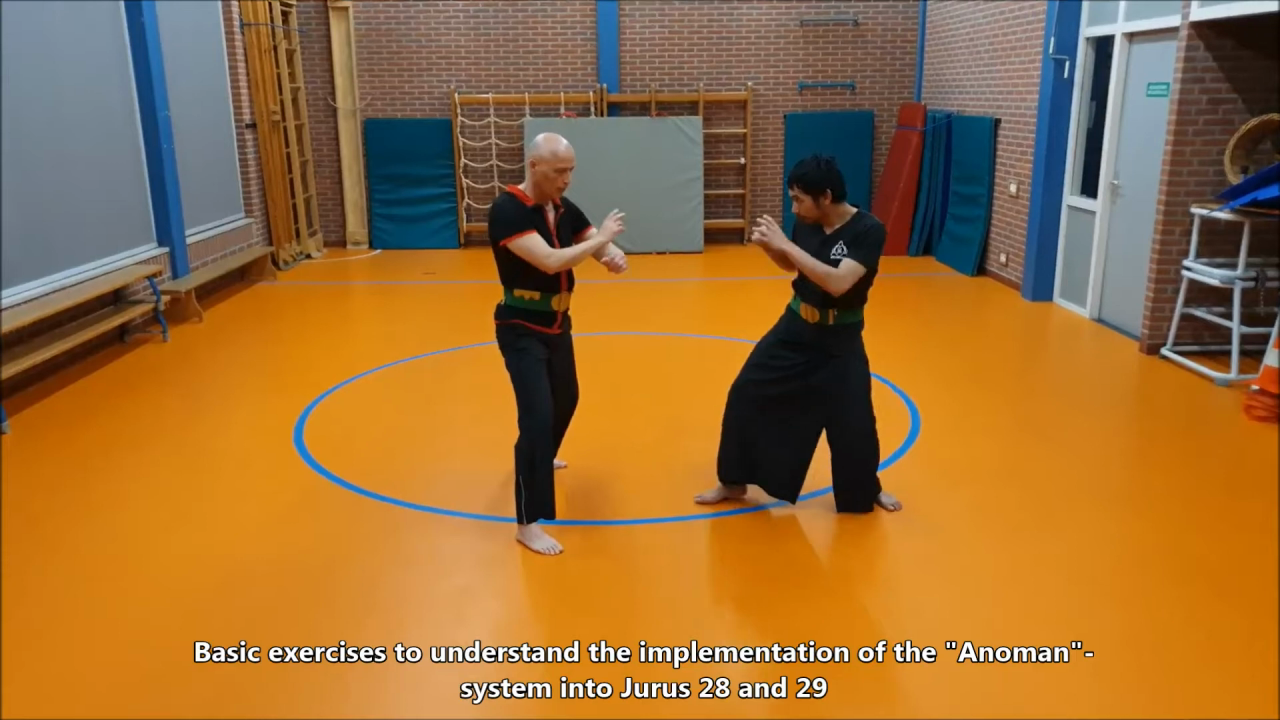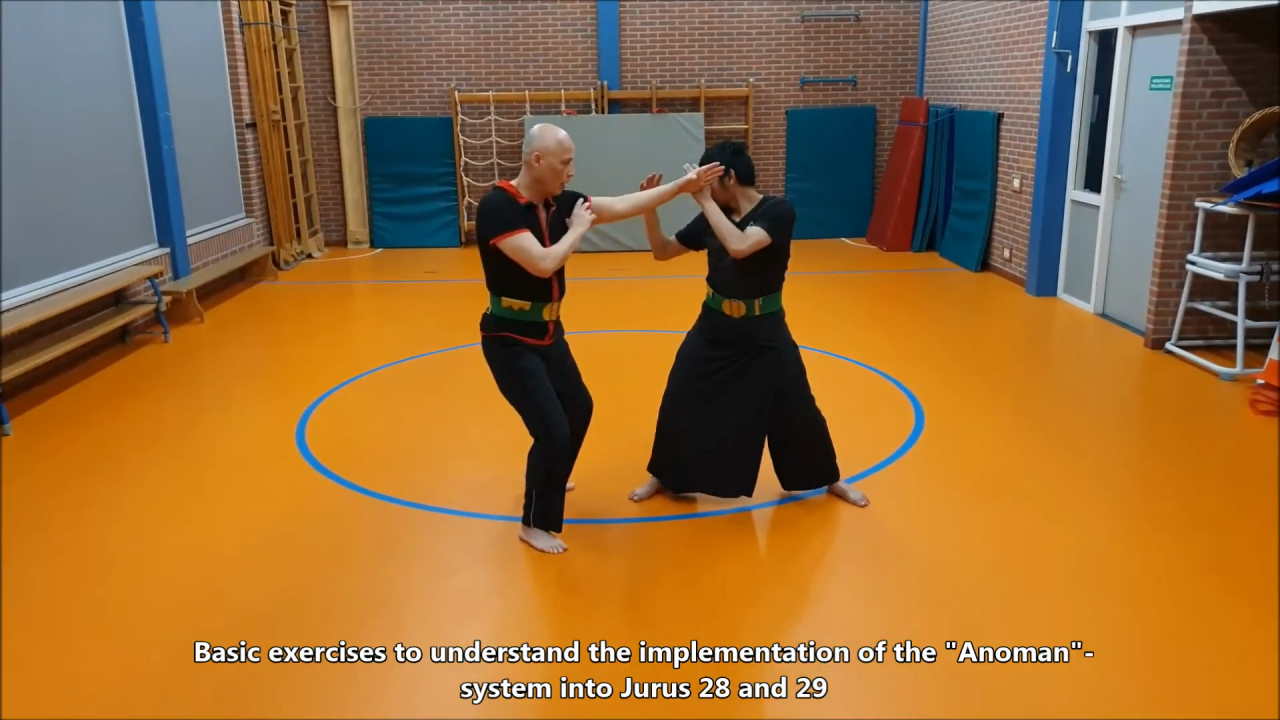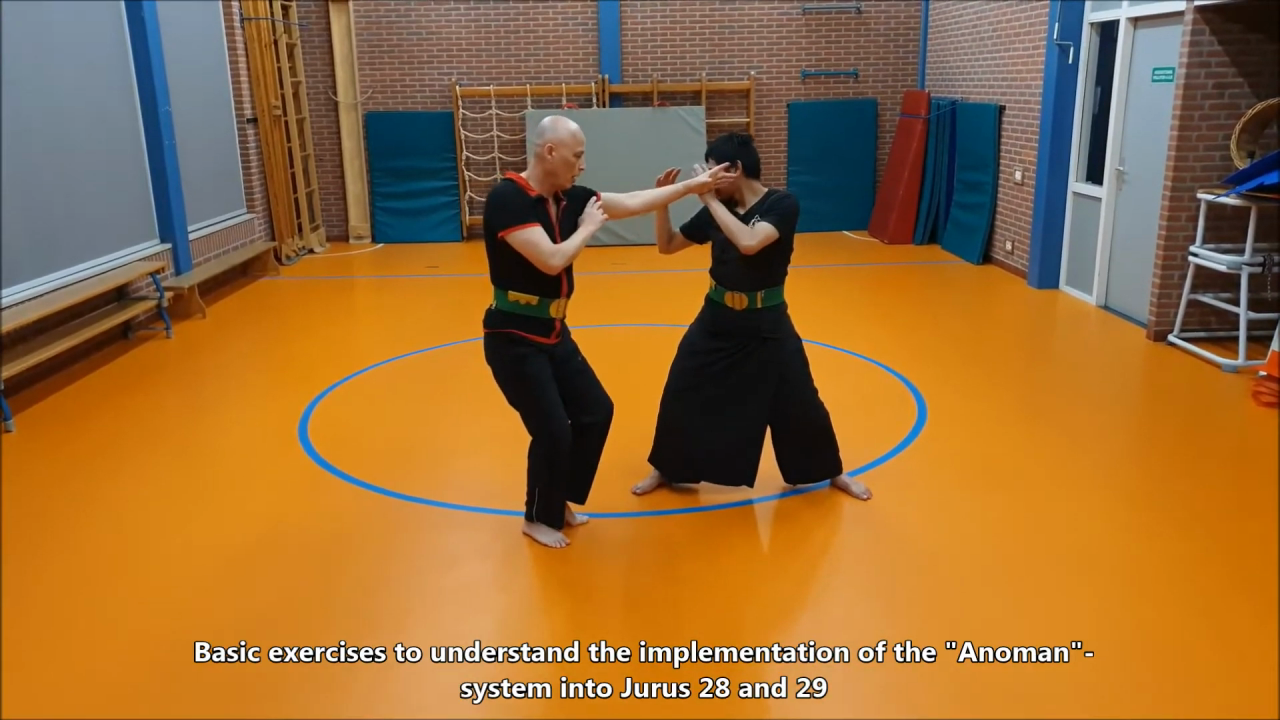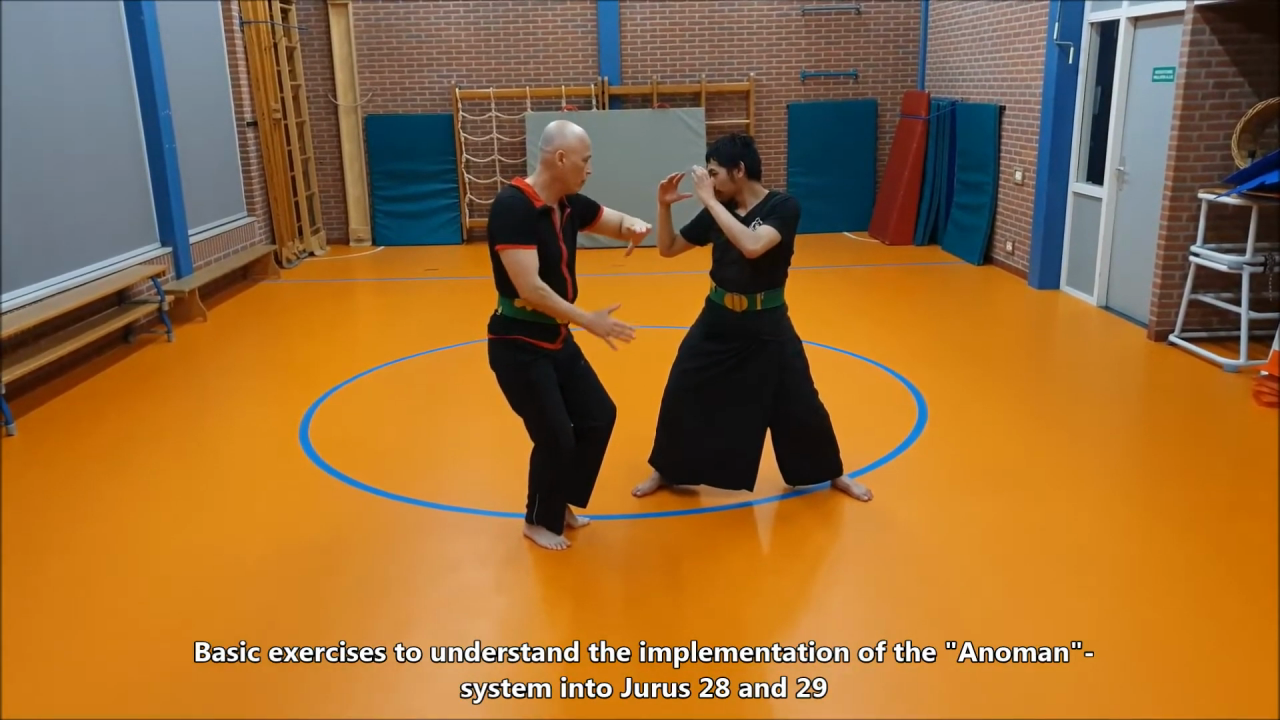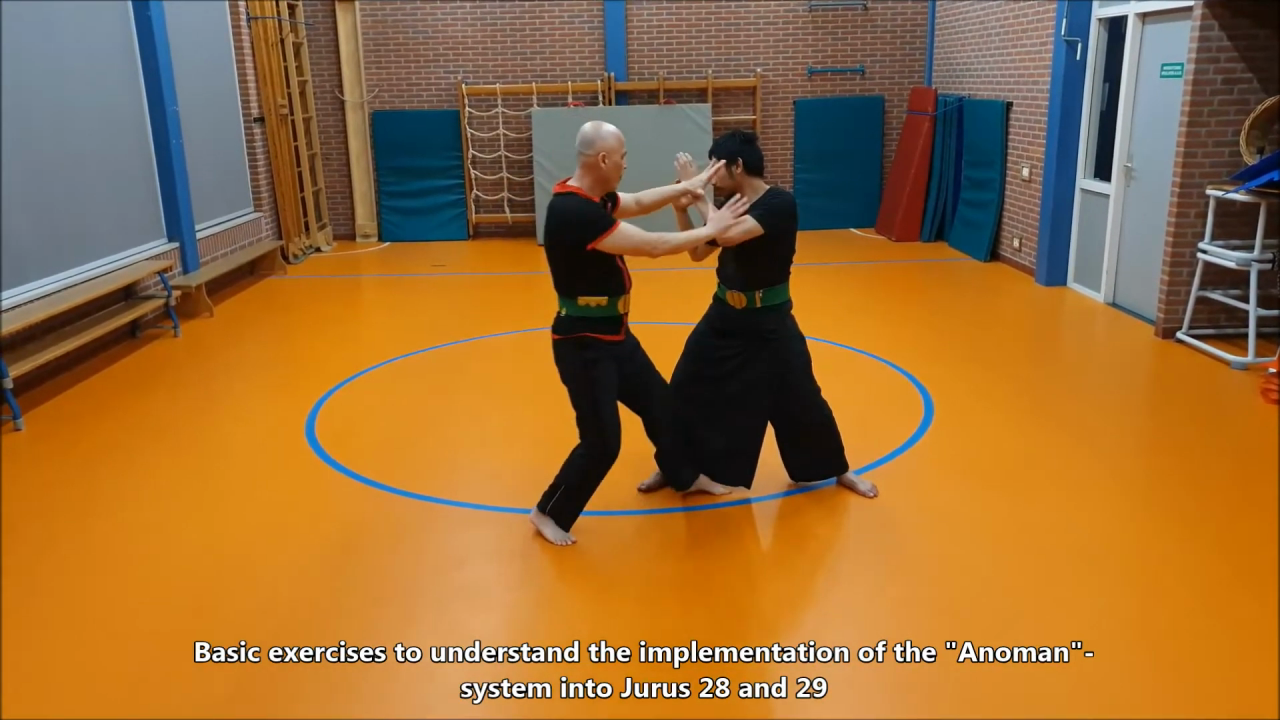
dt=1s
person 1, frame 1
left shoulder: (564, 208)
right shoulder: (507, 210)
left elbow: (601, 246)
right elbow: (549, 260)
left wrist: (615, 256)
right wrist: (601, 239)
left hip: (557, 324)
right hip: (521, 329)
left knee: (564, 399)
right knee: (538, 415)
left ankle: (539, 457)
right ankle: (528, 524)
person 1, frame 2
left shoulder: (559, 202)
right shoulder: (498, 207)
left elbow: (622, 206)
right elbow: (542, 263)
left wrist: (681, 186)
right wrist: (578, 229)
left hip: (548, 333)
right hip: (510, 341)
left knee: (578, 409)
right knee: (553, 431)
left ankle: (547, 482)
right ankle: (534, 524)
person 1, frame 3
left shoulder: (568, 197)
right shoulder: (506, 198)
left elbow: (629, 202)
right elbow: (551, 259)
left wrist: (692, 185)
right wrist: (588, 227)
left hip: (553, 332)
right hip: (514, 338)
left knee: (595, 412)
right knee: (552, 430)
left ankle: (558, 502)
right ankle: (539, 518)
person 1, frame 4
left shoulder: (570, 204)
right shoulder: (512, 207)
left elbow: (617, 223)
right elbow: (529, 288)
left wrist: (635, 226)
right wrist: (590, 320)
left hip: (556, 337)
right hip: (518, 344)
left knee: (599, 416)
right knee: (555, 437)
left ankle: (561, 502)
right ankle: (540, 521)
person 1, frame 5
left shoulder: (589, 199)
right shoulder: (573, 212)
left elbow: (635, 203)
right elbow: (652, 246)
left wrist: (687, 187)
right wrist: (711, 229)
left hip: (612, 334)
right hip: (583, 342)
left knee: (660, 404)
right knee: (601, 440)
left ankle: (685, 477)
right ankle: (550, 514)
person 2, frame 1
left shoulder: (868, 231)
right shoulder: (806, 223)
left elbow: (838, 283)
left wrist: (787, 243)
right wrist: (767, 244)
left hip: (838, 340)
right hip: (793, 328)
left knee: (853, 422)
right knee: (745, 396)
left ankle: (866, 489)
right ankle: (730, 484)
person 2, frame 2
left shoulder: (778, 211)
right shoulder: (713, 216)
left elbow: (740, 246)
right elbow: (661, 251)
left wrist: (705, 202)
right wrist: (649, 207)
left hip: (764, 330)
right hip: (714, 326)
left knee: (797, 410)
right knee: (679, 403)
left ankle: (830, 479)
right ankle: (663, 477)
person 2, frame 3
left shoulder: (782, 204)
right shoulder: (718, 209)
left elbow: (749, 242)
right elbow: (667, 245)
left wrist: (710, 200)
left hip: (766, 323)
right hip: (716, 319)
left knee: (799, 403)
right knee: (679, 396)
left ankle: (833, 472)
right ankle: (665, 469)
person 2, frame 4
left shoulder: (783, 207)
right shoulder: (718, 210)
left elbow: (752, 246)
right elbow: (668, 248)
left wrist: (709, 200)
right wrist: (664, 206)
left hip: (766, 325)
right hip: (717, 320)
left knee: (799, 404)
right knee: (680, 397)
left ankle: (833, 474)
right ankle: (665, 472)
person 2, frame 5
left shoulder: (780, 203)
left elbow: (727, 235)
right elbow: (697, 252)
right wrist: (683, 209)
left hip: (769, 320)
right hip: (724, 315)
left knee: (800, 400)
right knee: (685, 390)
left ankle: (840, 470)
